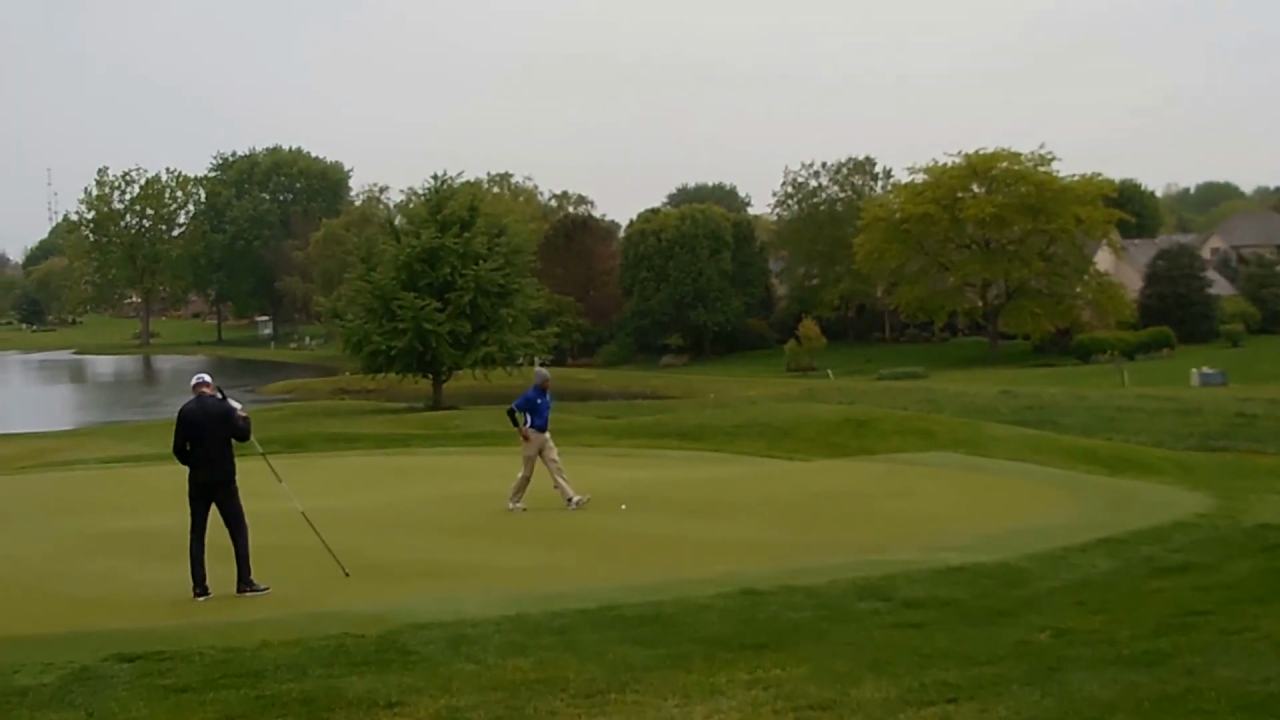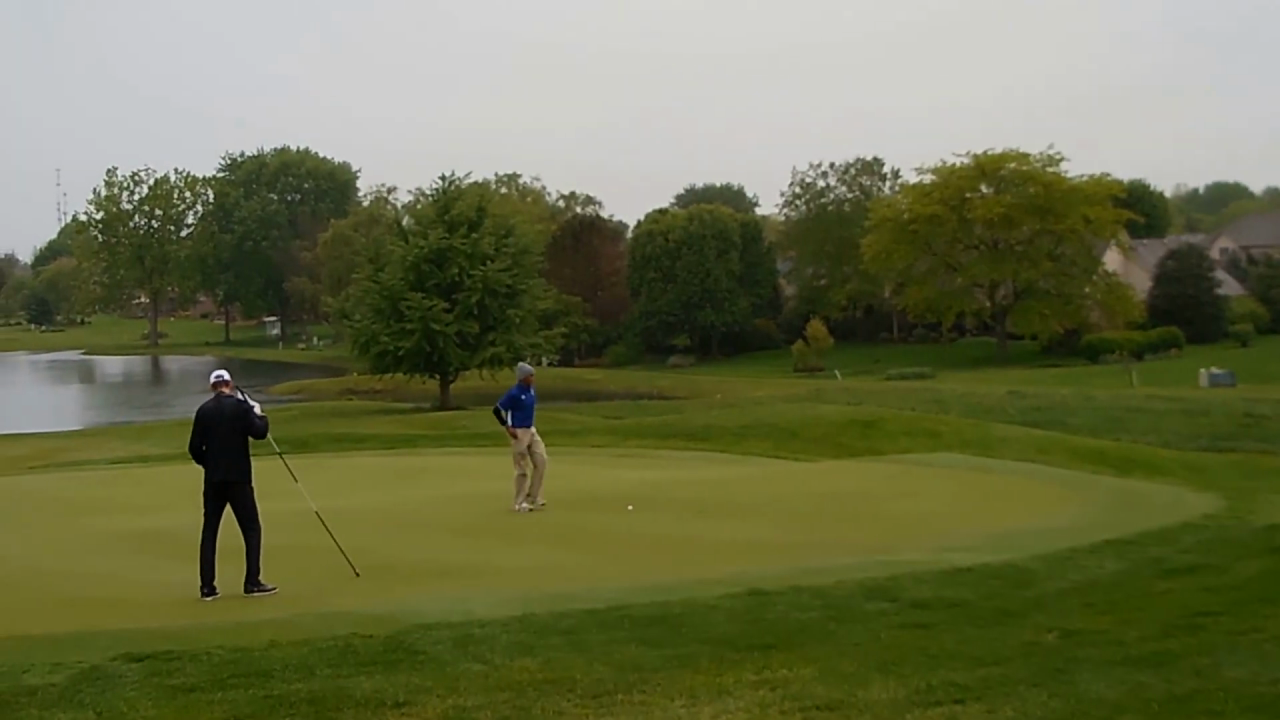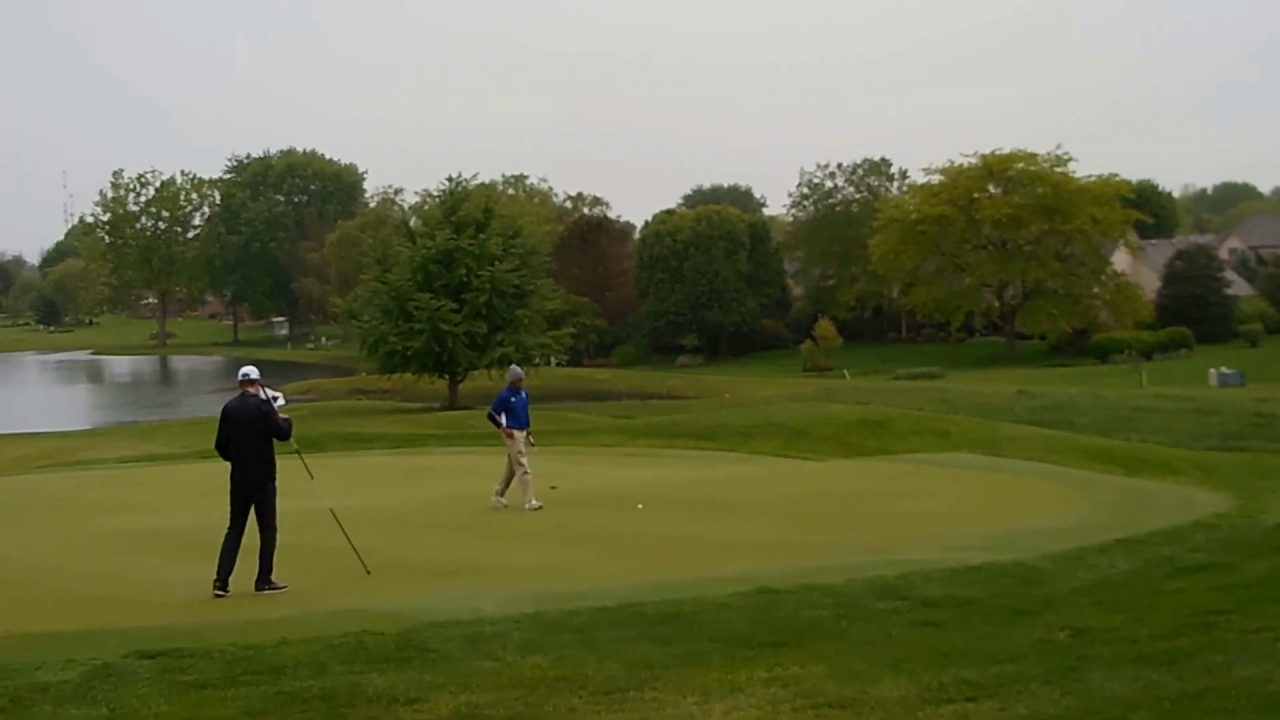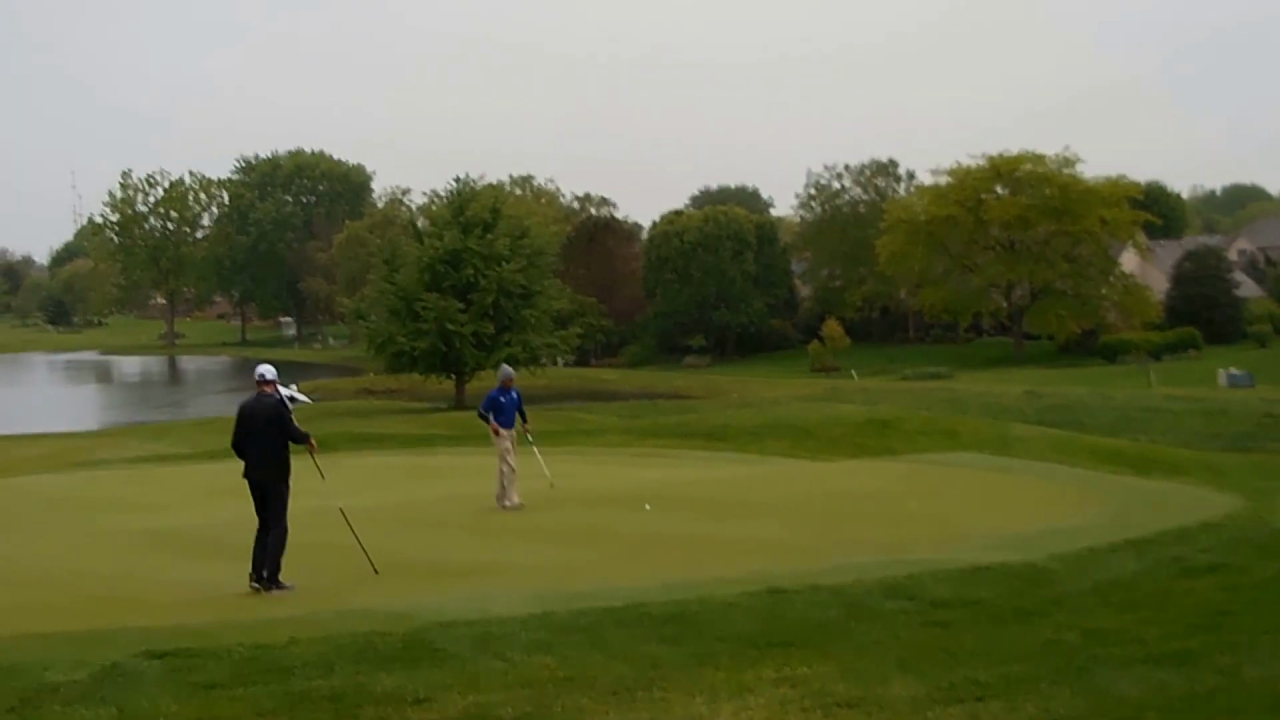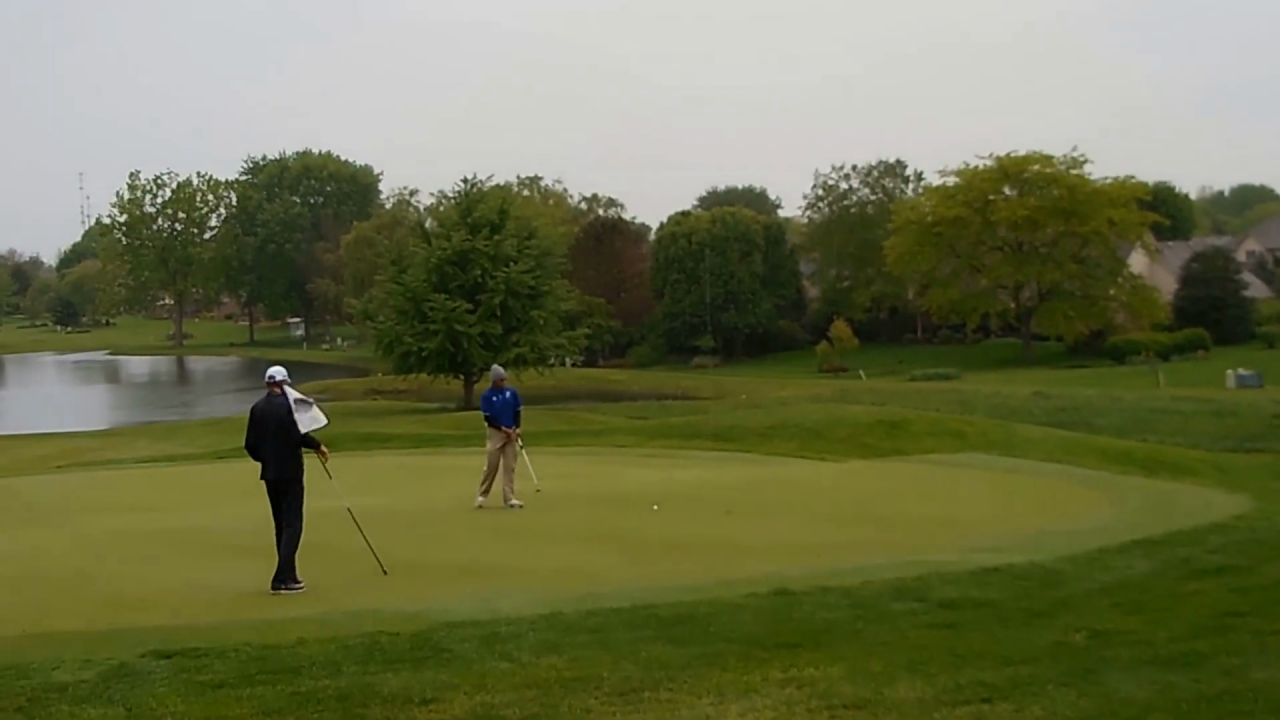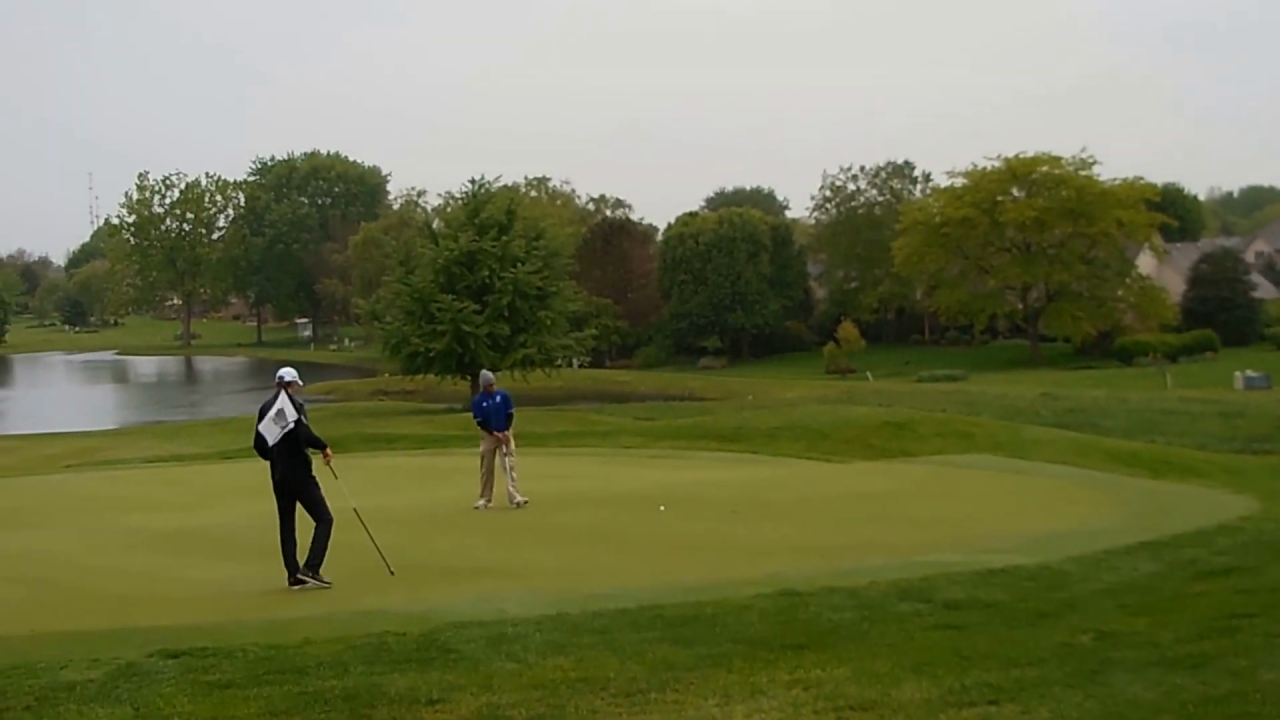
dt=0.3s
person 1, frame 1
left shoulder: (185, 411)
right shoulder: (222, 406)
left elbow: (179, 448)
right elbow: (242, 435)
right wrist: (243, 418)
left hip: (197, 479)
right hip: (222, 478)
left knee: (197, 532)
right knee: (238, 528)
left ankle: (199, 587)
right ankle: (244, 582)
person 1, frame 2
left shoulder: (204, 410)
right shoulder: (240, 406)
left elbow: (194, 447)
right elbow: (260, 433)
right wrist: (261, 416)
left hip: (213, 479)
right hip: (238, 478)
left knee: (209, 532)
right knee: (251, 529)
left ankle: (207, 586)
right ankle: (252, 582)
person 1, frame 3
left shoulder: (229, 407)
right shoulder: (263, 406)
left elbow: (220, 444)
right elbow: (283, 434)
right wrist: (286, 421)
left hip: (238, 476)
right hip: (262, 476)
left knee: (235, 529)
right knee: (267, 528)
left ankle: (221, 580)
right ankle: (264, 581)
person 1, frame 4
left shoulder: (246, 407)
right shoulder: (278, 404)
left elbow: (237, 443)
right elbow: (292, 434)
right wrist: (307, 438)
left hip: (254, 474)
right hip: (275, 474)
left knee: (264, 524)
right knee: (277, 526)
left ankle: (257, 575)
right ankle: (271, 579)
person 1, frame 5
left shoulder: (257, 408)
right shoulder: (287, 404)
left elbow: (250, 444)
right elbow: (299, 435)
right wrist: (318, 445)
left hip: (270, 473)
right hip: (289, 473)
left knee: (281, 525)
right knee: (292, 526)
left ankle: (288, 575)
right ankle: (281, 579)
person 1, frame 6
left shoulder: (266, 408)
right shoulder: (293, 404)
left elbow: (259, 444)
right elbow: (304, 434)
right wrist: (323, 447)
left hip: (279, 475)
right hip: (299, 472)
left knee: (286, 524)
right knee: (324, 519)
left ankle: (294, 575)
right ankle: (310, 568)
